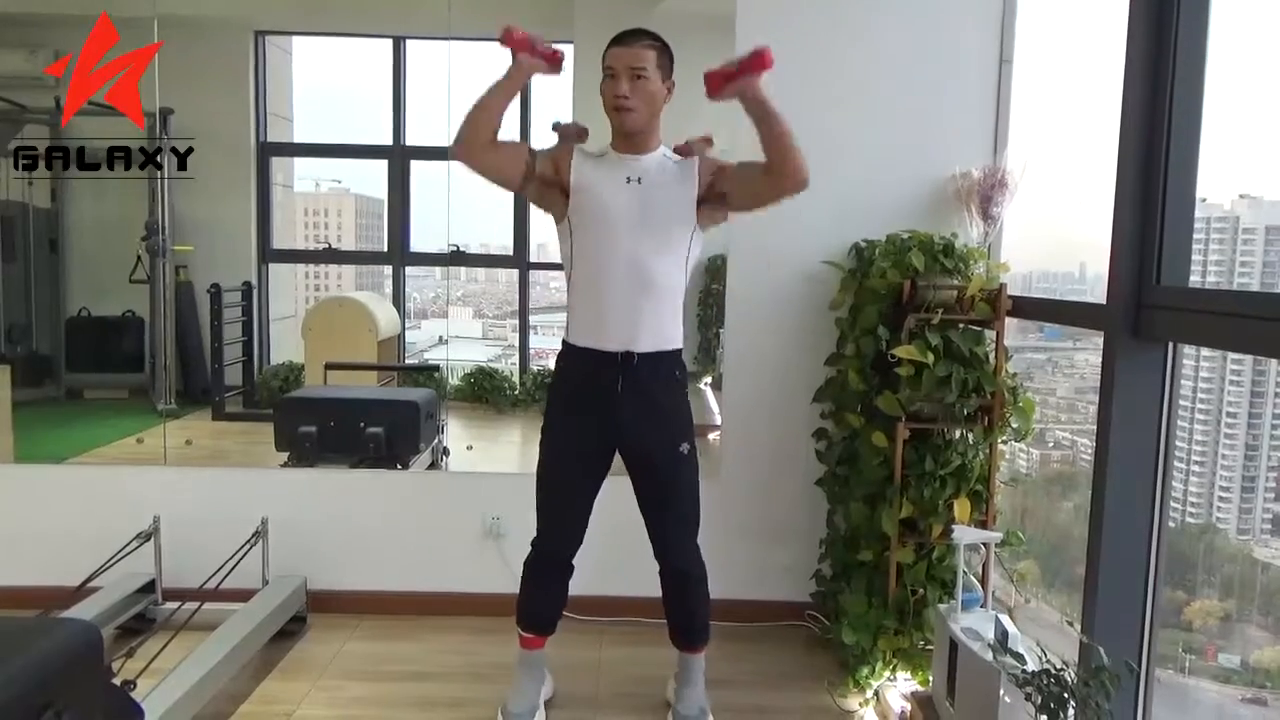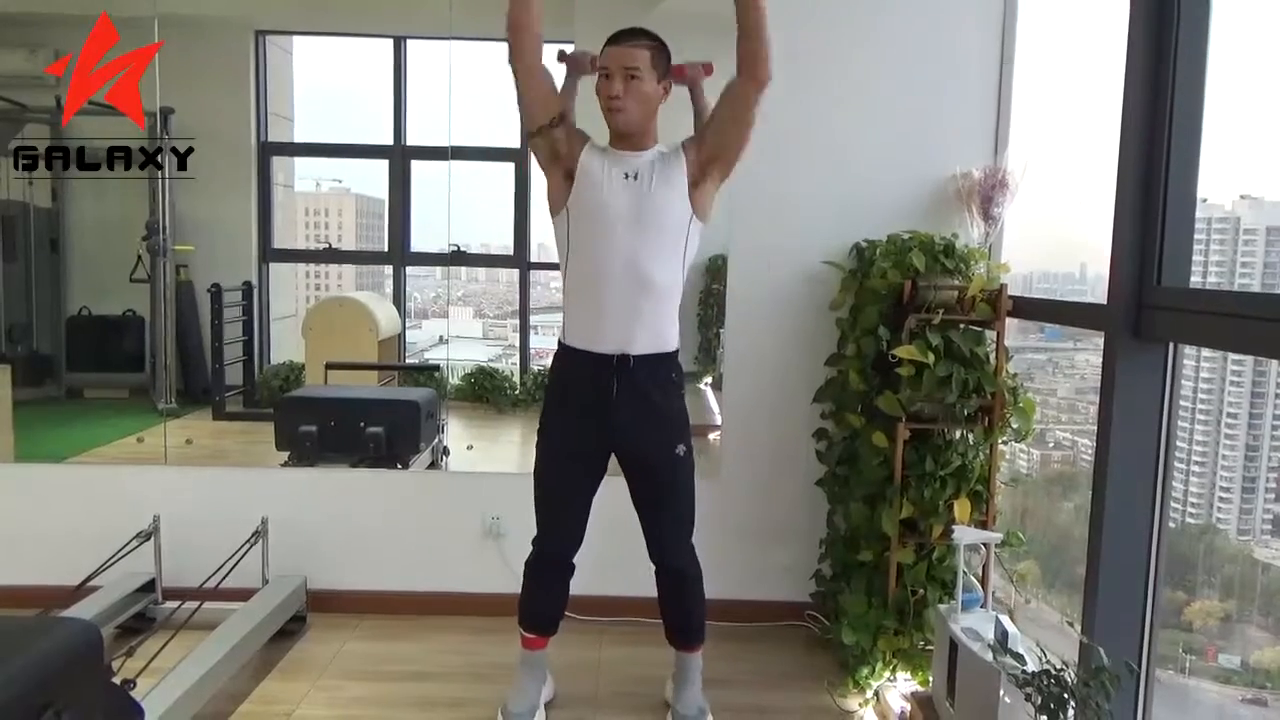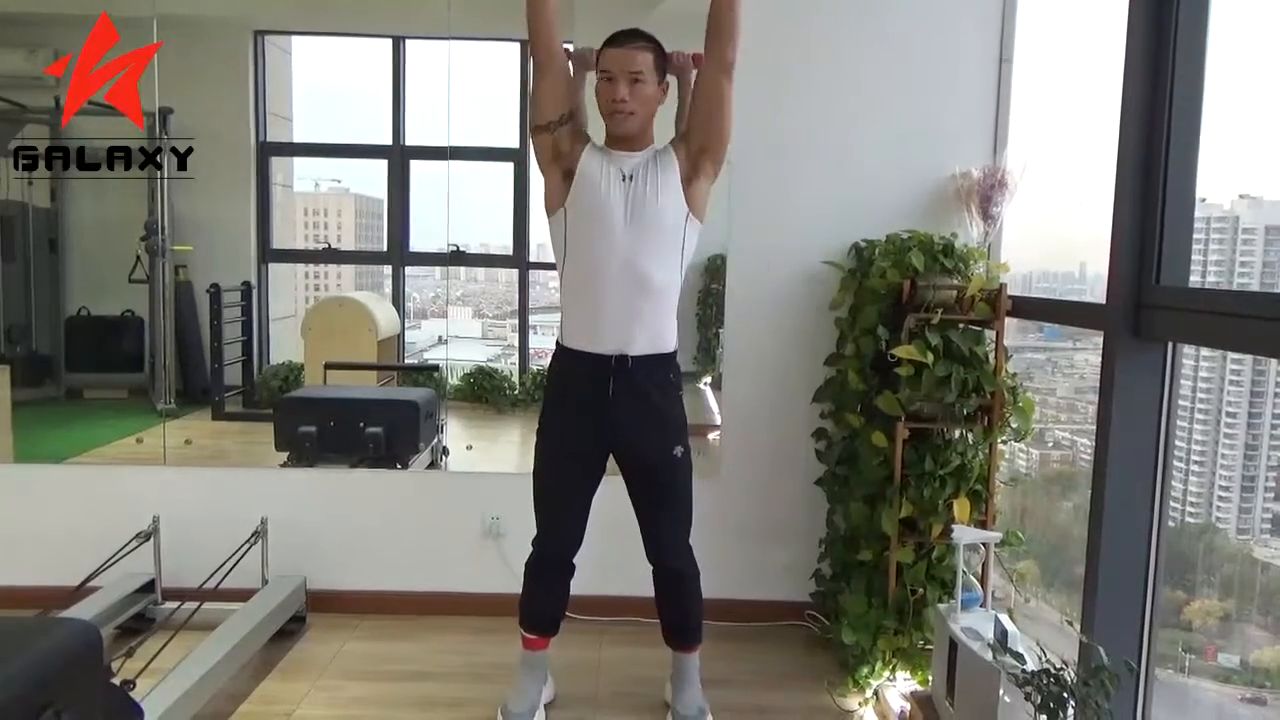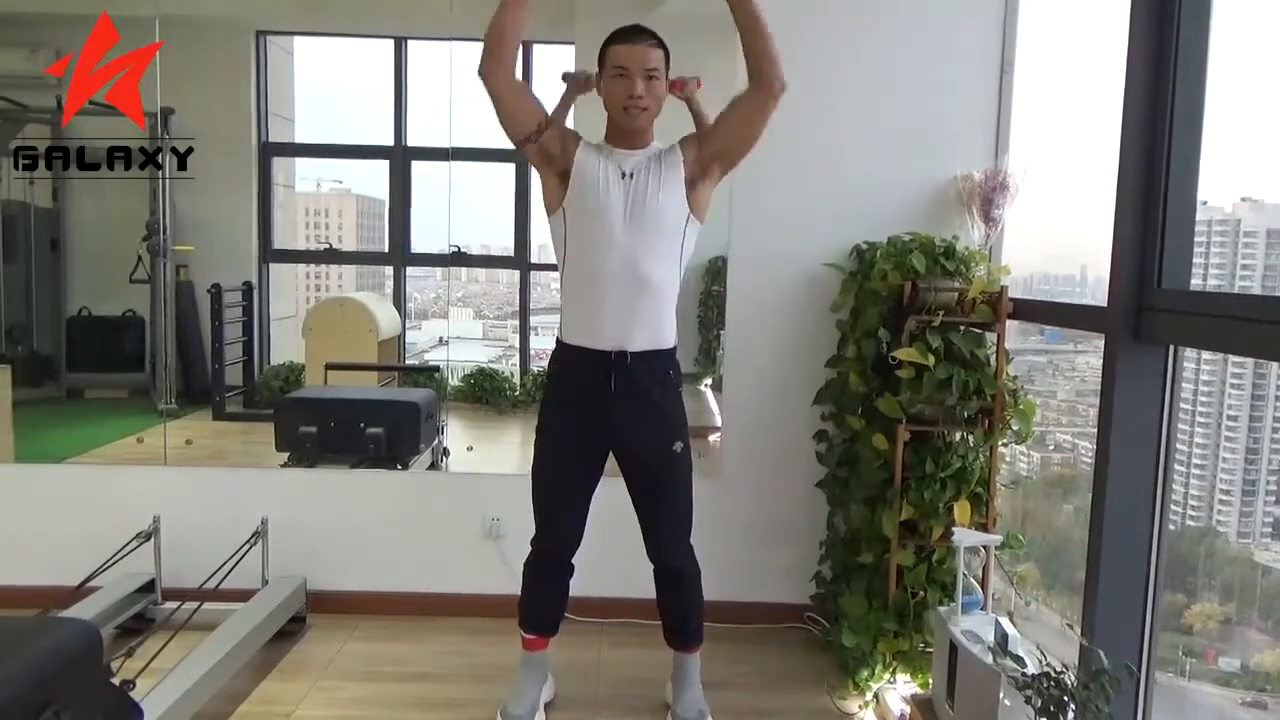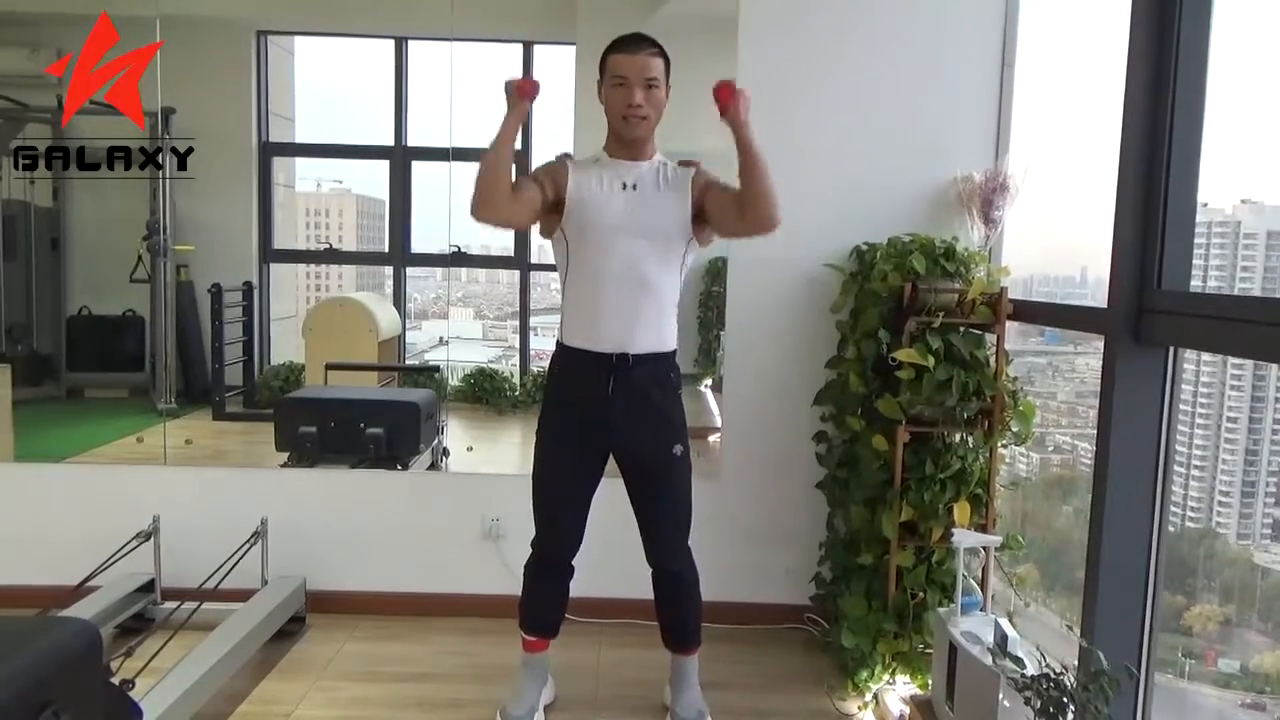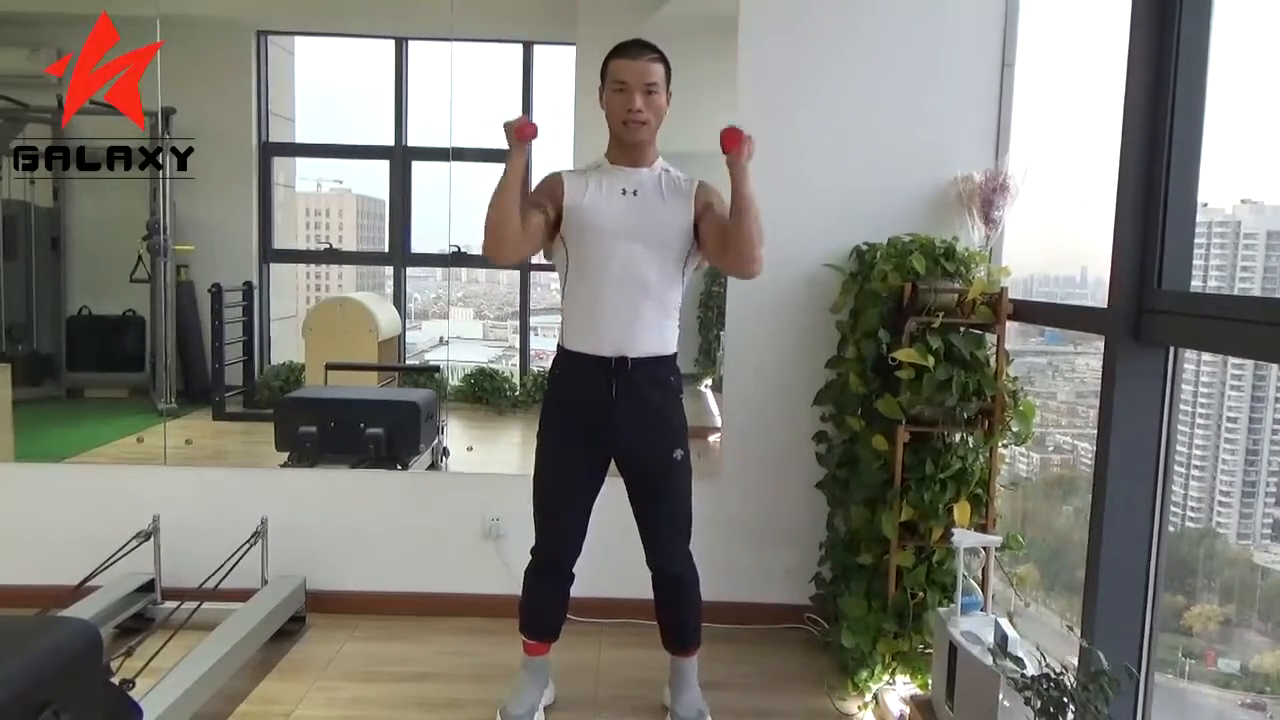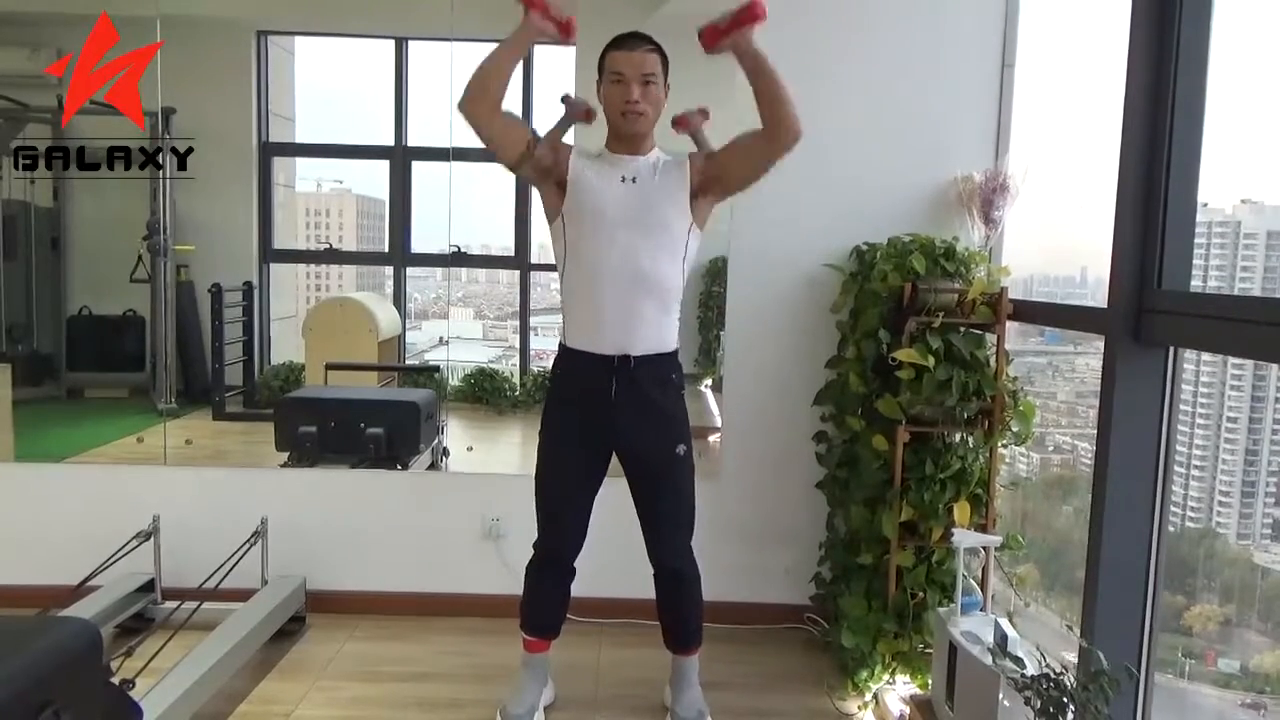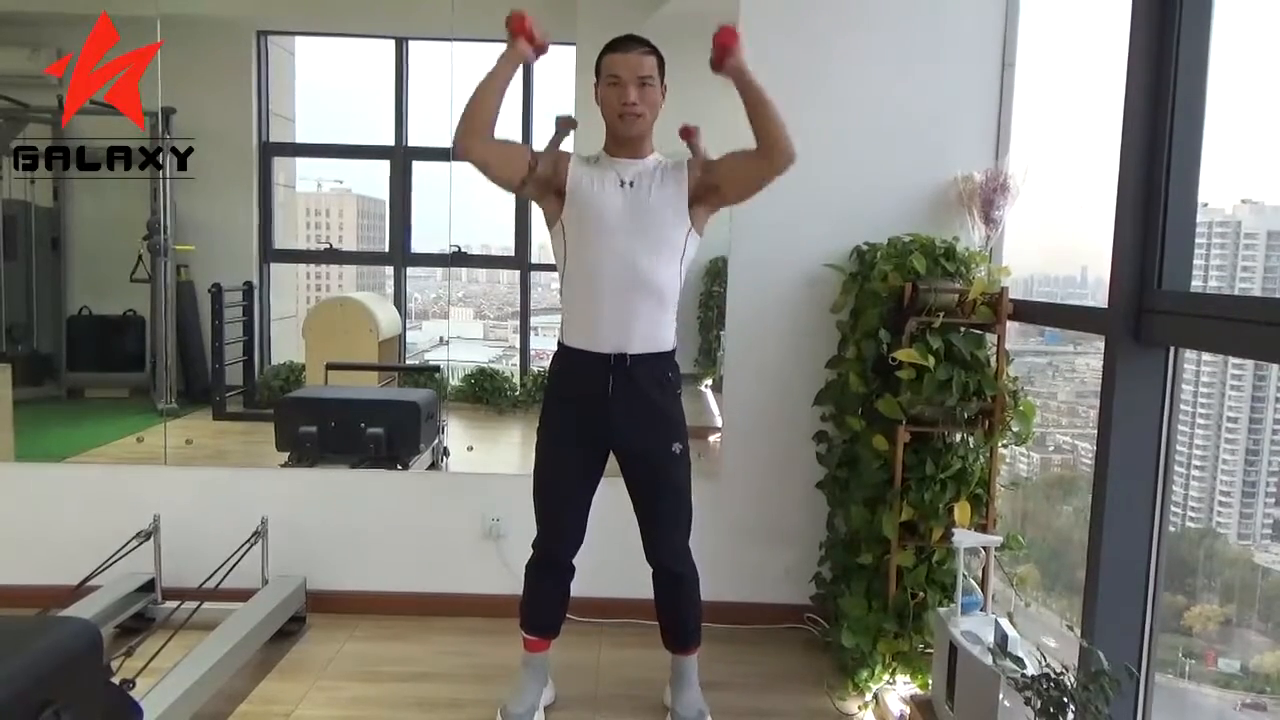
dt=0.2s
person 1, frame 1
left shoulder: (700, 179)
right shoulder: (566, 172)
left elbow: (791, 176)
right elbow: (472, 149)
left wrist: (752, 94)
right wrist: (518, 74)
left hip: (658, 379)
right hip: (581, 375)
left knee: (678, 545)
right knee: (554, 538)
person 1, frame 2
left shoulder: (696, 169)
right shoulder: (569, 160)
left elbow: (753, 75)
right elbow: (524, 60)
left hip: (654, 381)
right hip: (578, 376)
left knee: (673, 547)
right knee: (554, 541)
person 1, frame 3
left shoulder: (689, 168)
right shoulder: (568, 159)
left elbow: (722, 59)
left hip: (652, 381)
right hip: (576, 377)
left knee: (671, 546)
right knee: (554, 541)
person 1, frame 4
left shoulder: (691, 163)
right shoulder: (565, 159)
left elbow: (767, 88)
right elbow: (497, 74)
left hip: (652, 377)
right hip: (575, 374)
left knee: (671, 544)
right knee: (553, 539)
person 1, frame 5
left shoulder: (692, 183)
right shoulder: (563, 177)
left elbow: (762, 220)
right elbow: (489, 210)
left wrist: (743, 130)
right wrist: (511, 122)
left hip: (652, 382)
right hip: (575, 378)
left knee: (670, 547)
right knee: (553, 542)
person 1, frame 6
left shoulder: (693, 197)
right shoulder: (564, 190)
left elbow: (746, 264)
right elbow: (500, 251)
left wrist: (739, 175)
right wrist: (516, 163)
left hip: (653, 386)
right hip: (577, 382)
left knee: (670, 551)
right knee: (554, 546)
person 1, frame 7
left shoulder: (696, 176)
right shoulder: (562, 169)
left elbow: (784, 130)
right elbow: (477, 106)
left hip: (654, 380)
right hip: (578, 378)
left knee: (672, 548)
right knee: (555, 542)
person 1, frame 8
left shoulder: (692, 175)
right shoulder: (562, 171)
left elbow: (779, 152)
right elbow: (470, 142)
left wrist: (738, 70)
right wrist: (513, 56)
left hip: (652, 379)
right hip: (576, 377)
left knee: (670, 546)
right knee: (554, 541)
